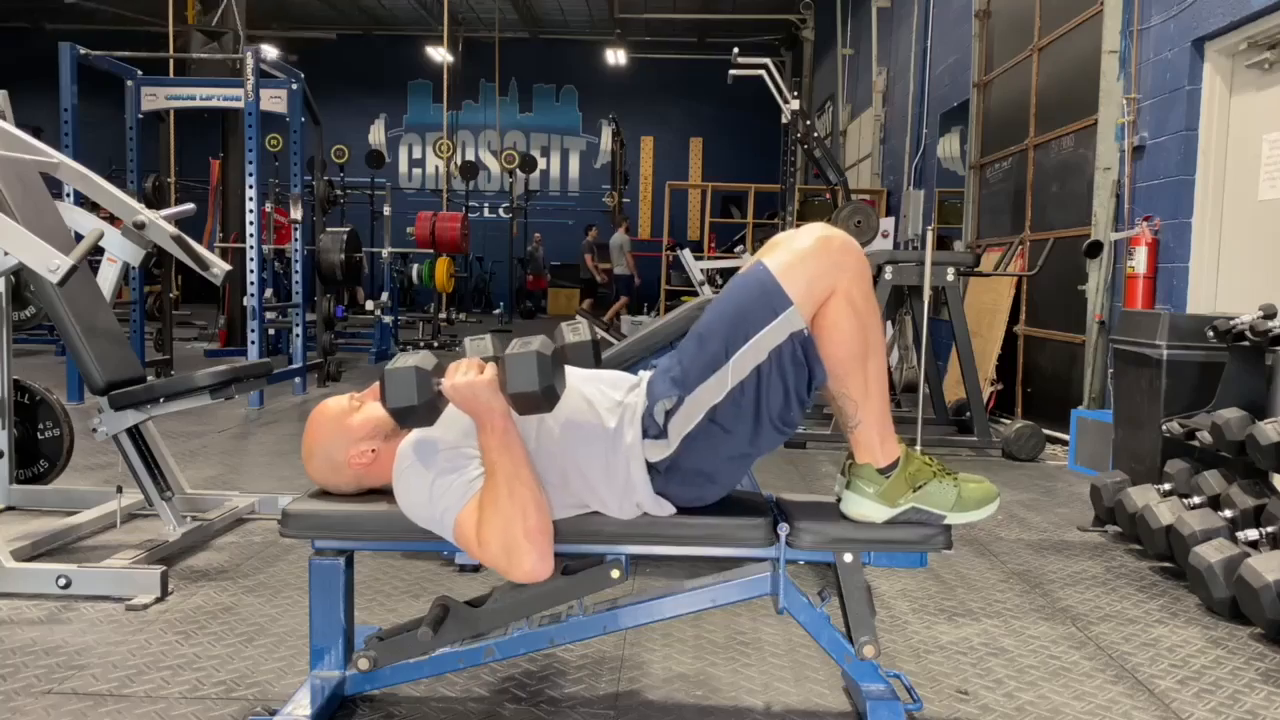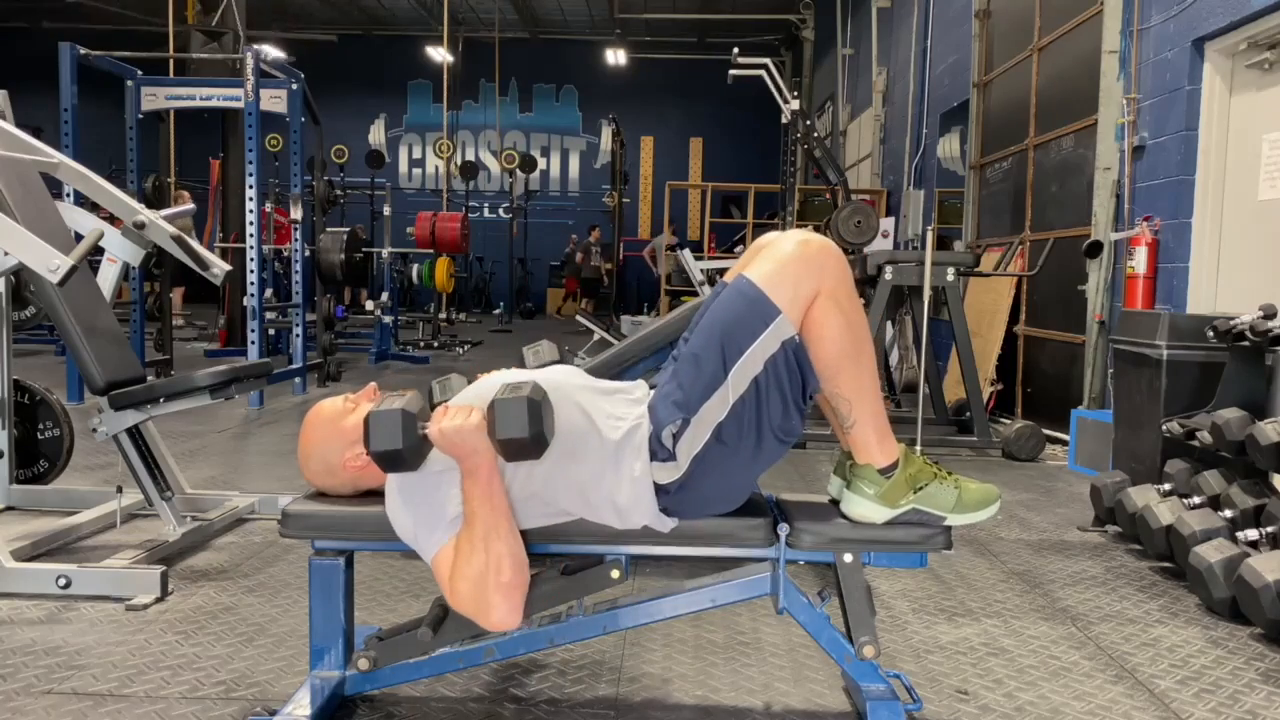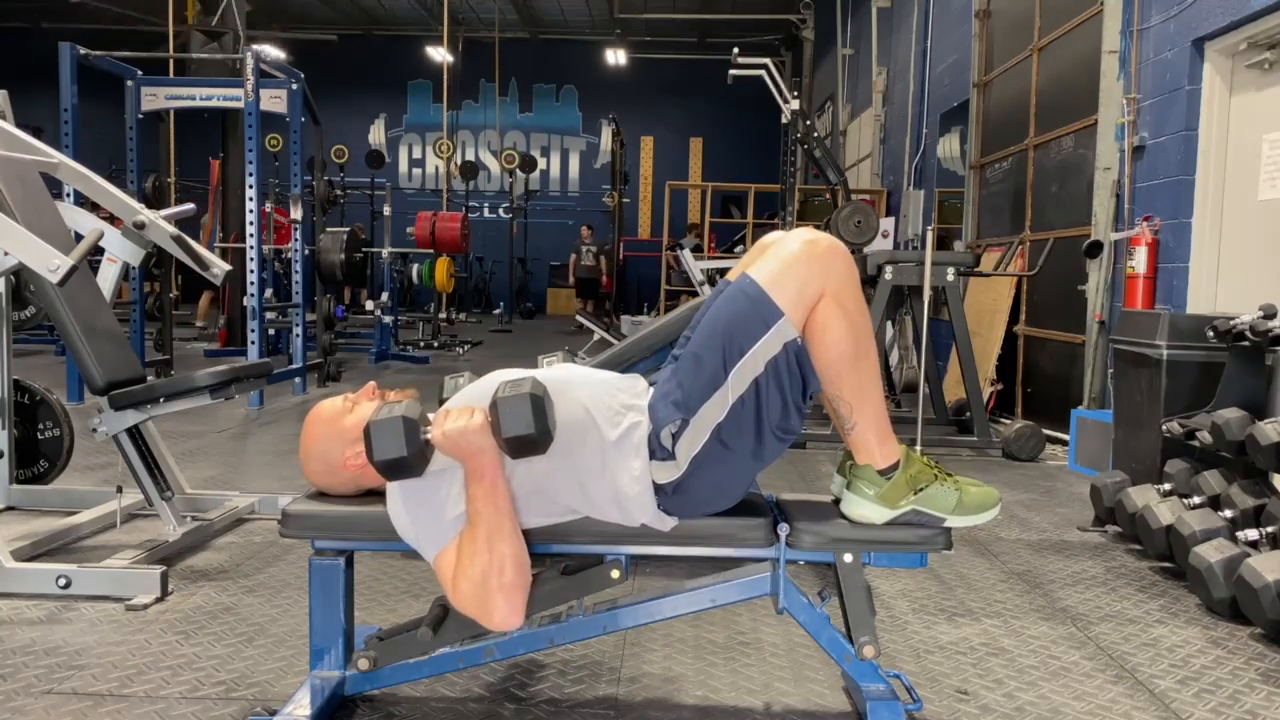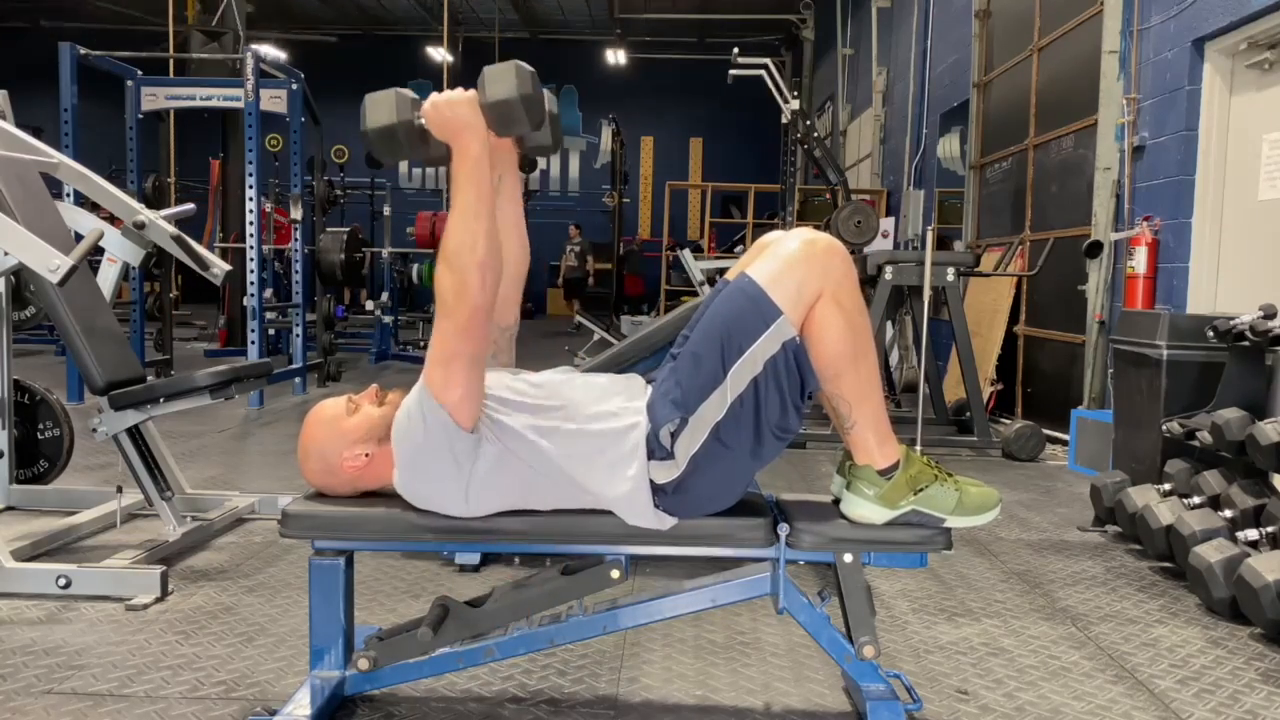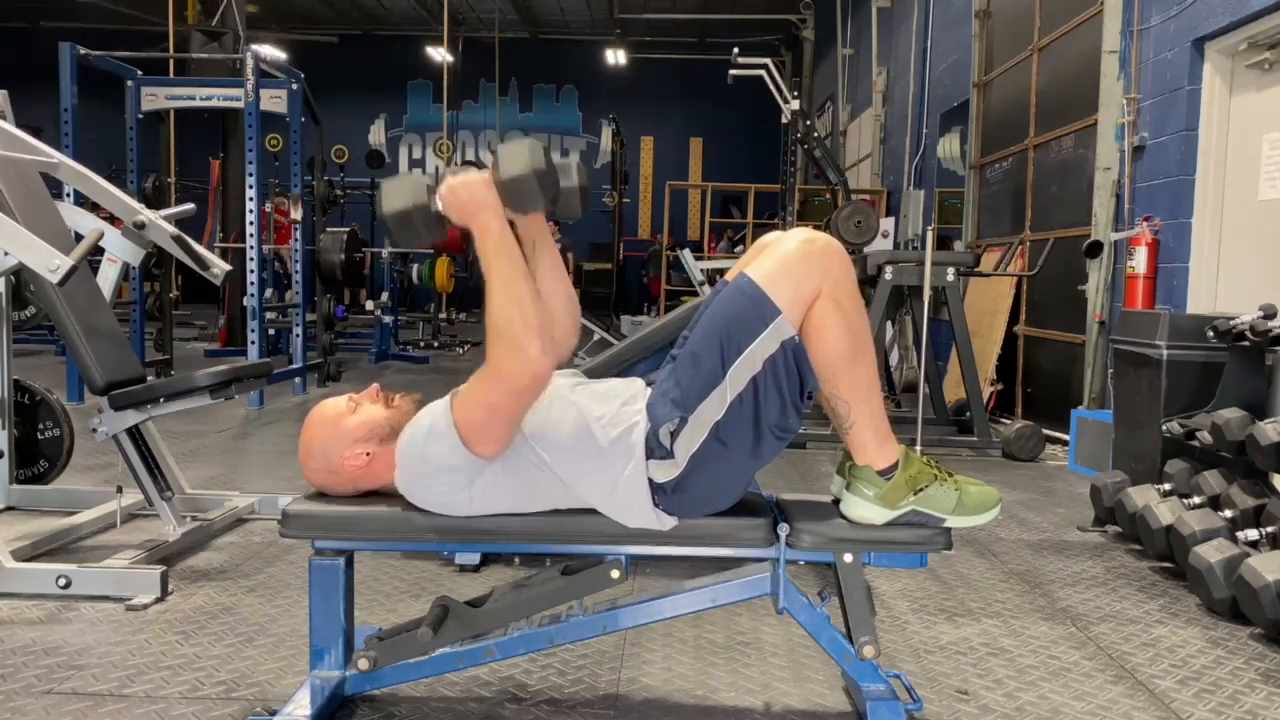
dt=1s
person 1, frame 1
left shoulder: (434, 438)
right shoulder: (424, 474)
right elbow: (530, 558)
left wrist: (504, 391)
right wrist: (490, 416)
left hip: (651, 396)
right hip: (676, 443)
left knee: (802, 248)
right knee: (830, 255)
left ankle: (870, 459)
right ankle: (883, 475)
person 1, frame 2
left shoulder: (432, 442)
right shoulder: (419, 488)
right elbow: (500, 607)
left wrist: (513, 387)
right wrist: (476, 461)
left hip: (654, 405)
right hip: (676, 456)
left knee: (777, 249)
right knee: (809, 260)
left ankle: (861, 460)
right ankle: (884, 477)
person 1, frame 3
left shoulder: (431, 448)
right shoulder: (421, 492)
right elbow: (501, 608)
right wrist: (479, 462)
left hip: (655, 407)
right hip: (677, 453)
left knee: (783, 250)
right knee: (814, 259)
left ankle: (866, 458)
right ankle: (884, 475)
person 1, frame 4
left shoulder: (453, 414)
right shoulder: (427, 452)
left elbow: (502, 292)
right elbow: (470, 302)
left wrist: (501, 159)
right wrist: (466, 143)
left hip: (663, 423)
right hip: (675, 455)
left knee: (780, 250)
right knee: (813, 258)
left ankle: (867, 462)
right ankle: (884, 476)
person 1, frame 5
left shoulder: (452, 429)
right shoulder: (429, 458)
left elbow: (561, 332)
right elbow: (526, 365)
left wrist: (528, 224)
right wrist: (484, 219)
left hip: (657, 419)
right hip: (674, 451)
left knee: (781, 255)
right knee: (810, 255)
left ankle: (863, 461)
right ankle: (884, 475)
